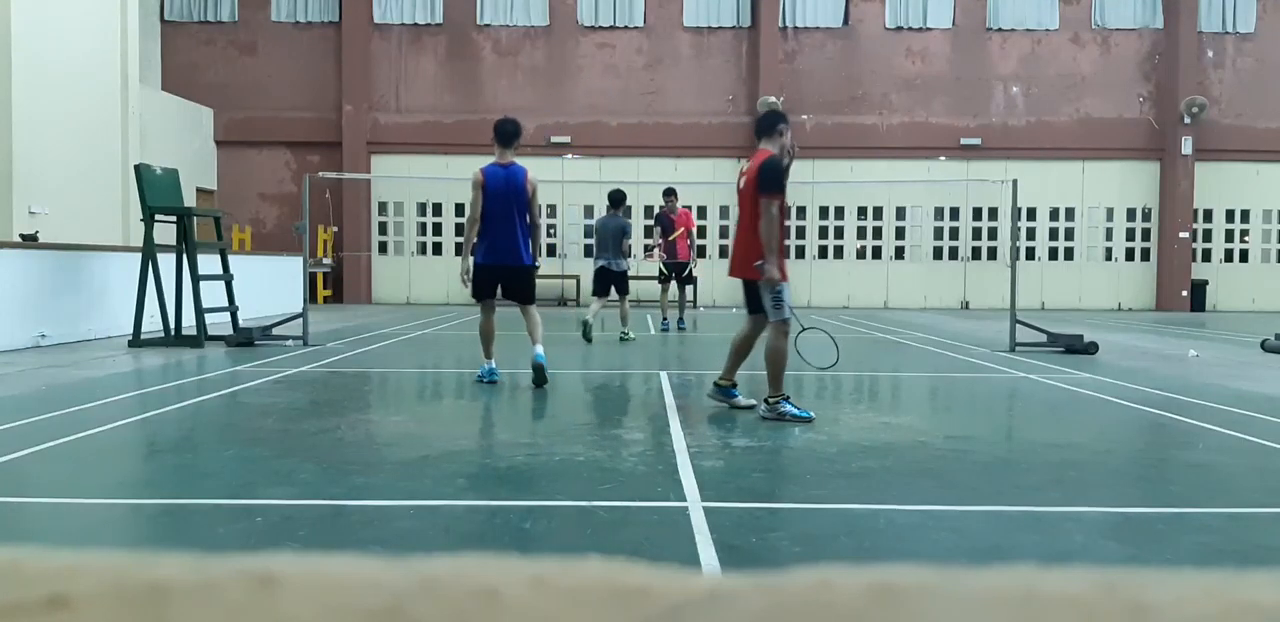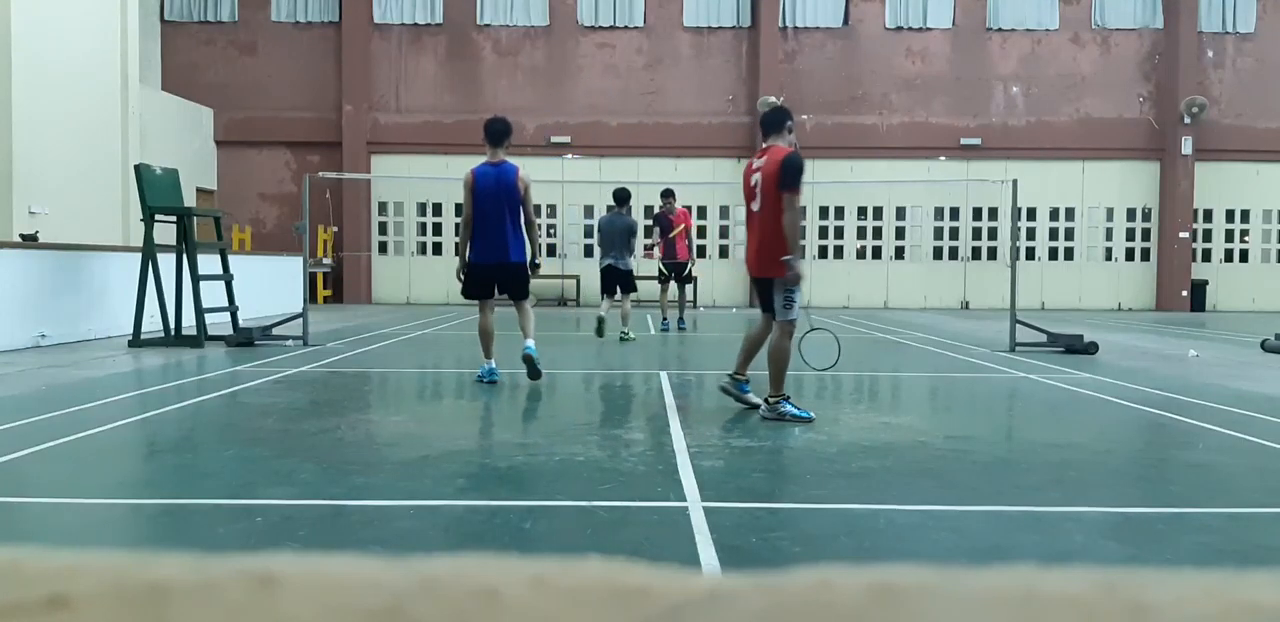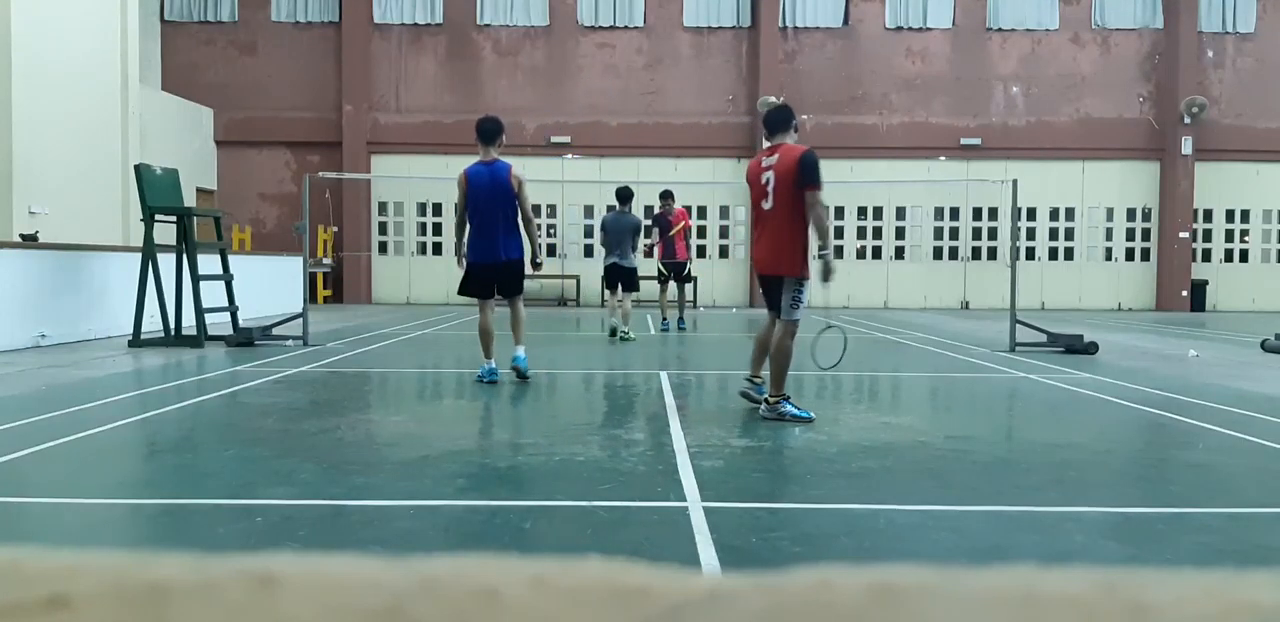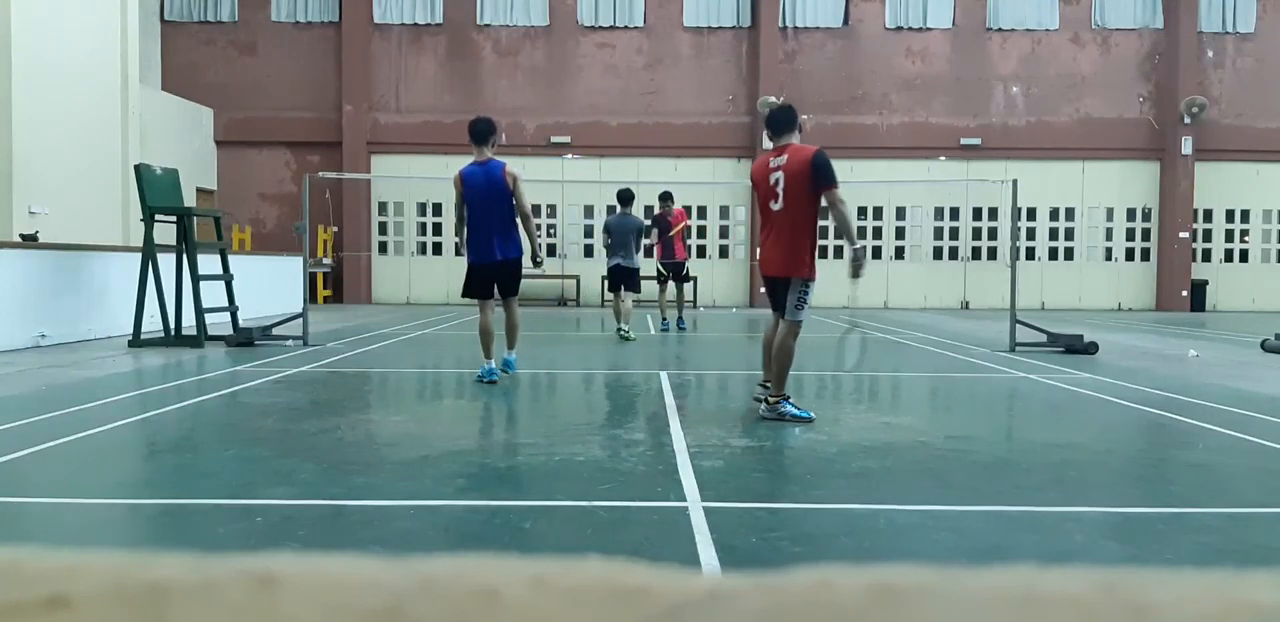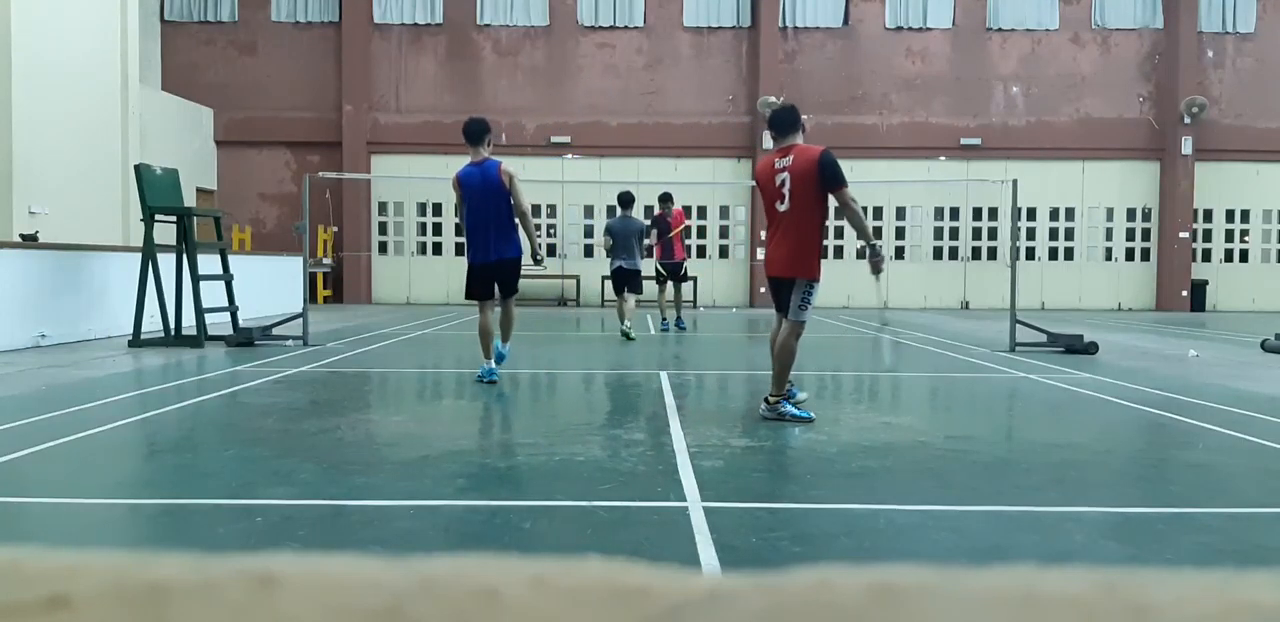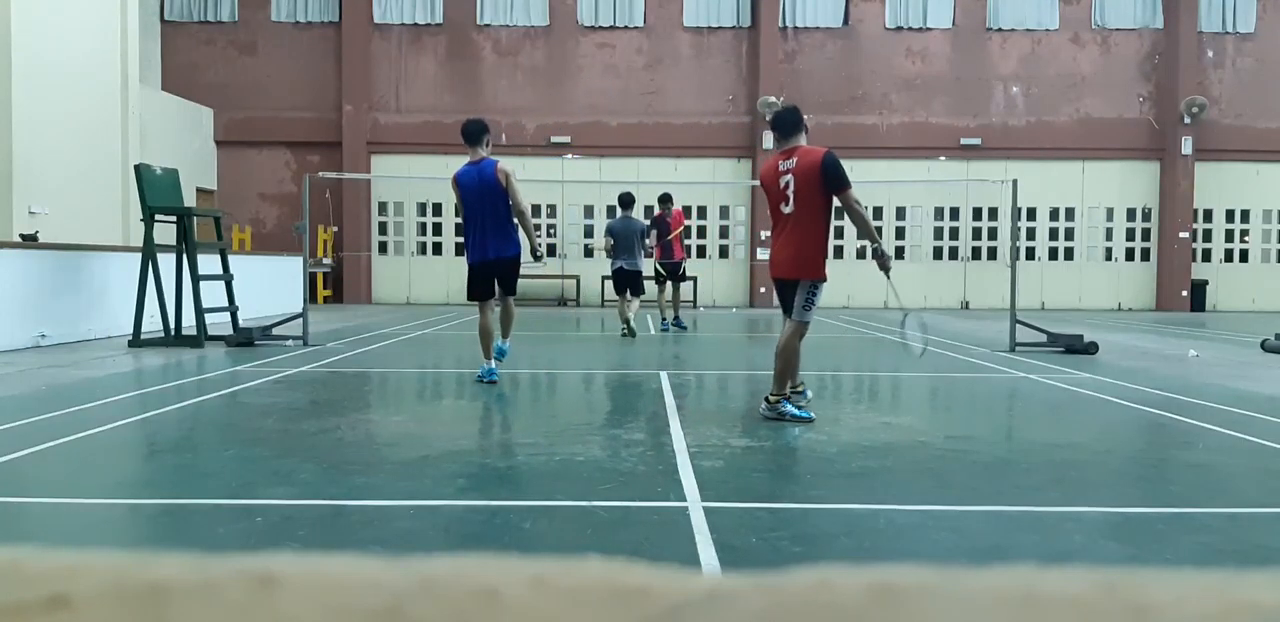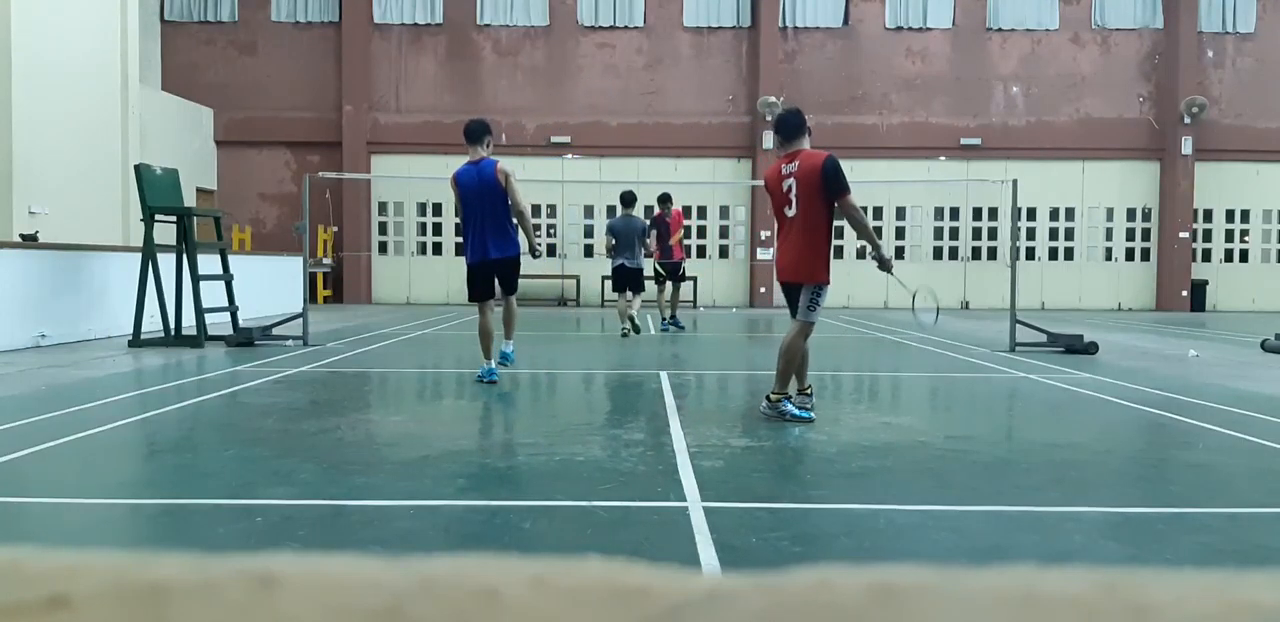
dt=0.1s
person 1, frame 1
left shoulder: (753, 164)
right shoulder: (773, 163)
right elbow: (769, 214)
right wrist: (771, 262)
left hip: (747, 260)
right hip: (762, 262)
left knee: (755, 323)
right knee: (779, 326)
left ankle: (724, 383)
right ankle: (775, 401)
person 1, frame 2
left shoulder: (753, 163)
right shoulder: (790, 158)
right elbow: (791, 209)
right wrist: (794, 257)
left hip: (758, 258)
right hip: (777, 259)
left knee: (768, 321)
right knee: (785, 326)
left ankle: (736, 378)
right ankle: (776, 400)
person 1, frame 3
left shoulder: (755, 163)
right shoulder: (803, 156)
right elbow: (814, 207)
right wrist: (825, 251)
left hip: (762, 257)
right hip: (789, 258)
left knee: (774, 320)
right knee: (787, 326)
left ankle: (754, 379)
right ankle: (775, 400)
person 1, frame 4
left shoulder: (758, 166)
right shoulder: (814, 157)
right elbow: (836, 205)
right wrist: (855, 246)
left hip: (769, 258)
right hip: (796, 260)
left knee: (778, 320)
right knee: (790, 326)
left ankle: (767, 384)
right ankle: (774, 400)
person 1, frame 5
left shoulder: (762, 166)
right shoulder: (820, 157)
right elbow: (848, 204)
right wrist: (872, 245)
left hip: (774, 259)
right hip: (802, 260)
left knee: (783, 323)
right knee: (793, 326)
left ankle: (783, 388)
right ankle: (774, 400)
person 1, frame 6
left shoulder: (767, 169)
right shoulder: (823, 159)
right elbow: (852, 206)
right wrist: (877, 246)
left hip: (779, 260)
right hip: (808, 261)
left knee: (791, 324)
right knee: (797, 327)
left ankle: (794, 389)
right ankle: (775, 400)
person 1, frame 7
left shoulder: (772, 173)
right shoulder: (824, 163)
right elbow: (849, 210)
right wrist: (877, 248)
left hip: (786, 262)
right hip: (813, 263)
left knee: (800, 325)
right knee: (800, 327)
left ankle: (802, 392)
right ankle: (776, 397)
person 2, frame 1
left shoulder: (481, 177)
right shoulder: (528, 178)
left elbow: (474, 219)
right elbow: (535, 223)
left wrist: (465, 260)
right wrist: (535, 256)
left hip: (487, 258)
right hip: (520, 258)
left knee: (487, 310)
right knee: (529, 308)
left ankle: (489, 367)
right ankle: (538, 353)
person 2, frame 2
left shoulder: (472, 177)
right shoulder: (520, 176)
left elbow: (467, 221)
right elbow: (530, 221)
left wrist: (461, 258)
right wrist: (535, 255)
left hip: (481, 257)
right hip: (514, 256)
left knee: (485, 310)
right knee: (523, 304)
left ankle: (489, 367)
right ankle: (529, 345)
person 2, frame 3
left shoulder: (466, 176)
right shoulder: (513, 174)
left elbow: (461, 219)
right elbow: (527, 216)
left wrist: (459, 250)
right wrist: (535, 251)
left hip: (480, 254)
right hip: (511, 253)
left knee: (486, 309)
right knee: (516, 303)
left ankle: (489, 367)
right ankle: (519, 355)
person 2, frame 4
left shoulder: (461, 177)
right shoulder: (509, 172)
left elbow: (460, 217)
right elbow: (525, 214)
left wrist: (462, 243)
right wrist: (535, 248)
left hip: (479, 255)
right hip: (509, 252)
left knee: (485, 309)
right knee: (510, 303)
left ankle: (489, 366)
right ankle: (510, 357)
person 2, frame 5
left shoulder: (459, 178)
right shoulder: (504, 171)
right elbow: (522, 211)
right wrist: (534, 246)
left hip: (478, 254)
right hip: (508, 251)
left knee: (485, 309)
right knee: (507, 301)
left ankle: (489, 367)
right ankle: (503, 348)
person 2, frame 6
left shoulder: (458, 178)
right shoulder: (501, 169)
right elbow: (520, 210)
right wrist: (534, 243)
left hip: (478, 253)
right hip: (507, 250)
left knee: (485, 309)
right knee: (507, 298)
left ankle: (489, 367)
right ankle: (503, 345)
person 2, frame 7
left shoulder: (457, 177)
right shoulder: (501, 170)
right elbow: (519, 210)
right wrist: (532, 243)
left hip: (476, 254)
right hip: (506, 250)
left knee: (484, 309)
right knee: (509, 297)
left ankle: (489, 367)
right ankle: (507, 347)
